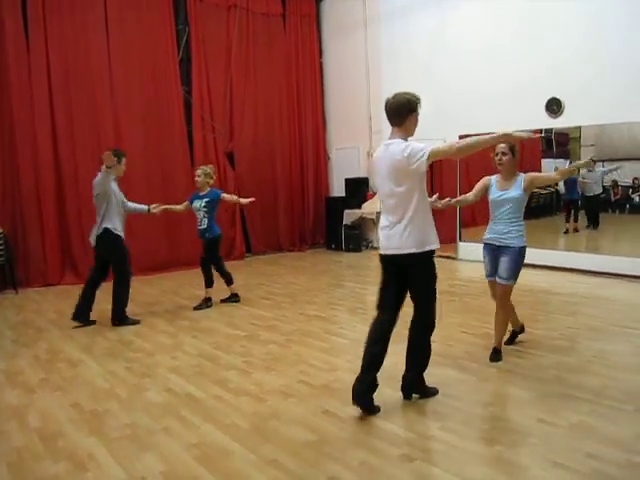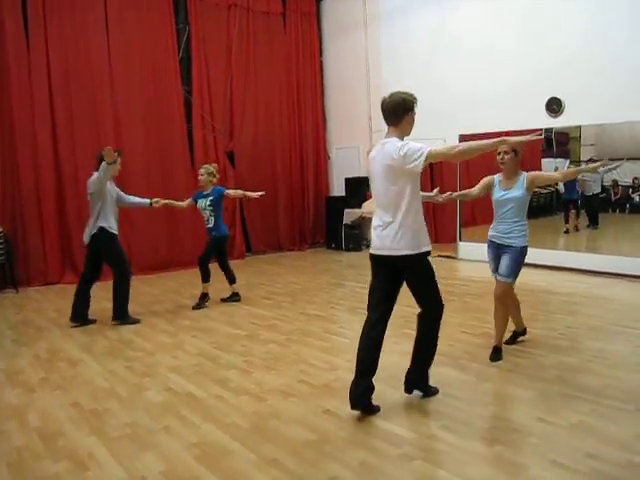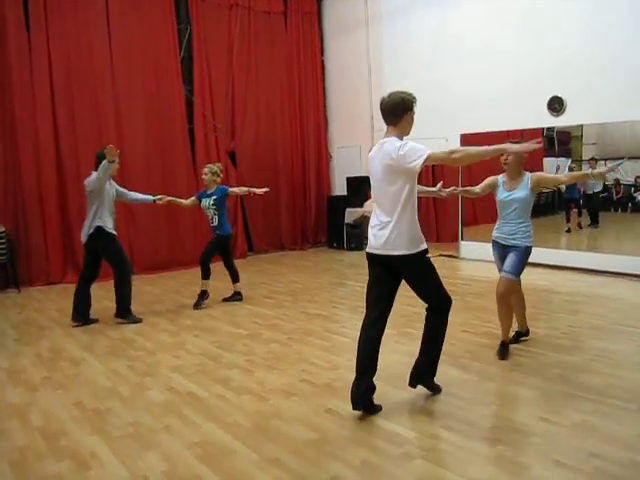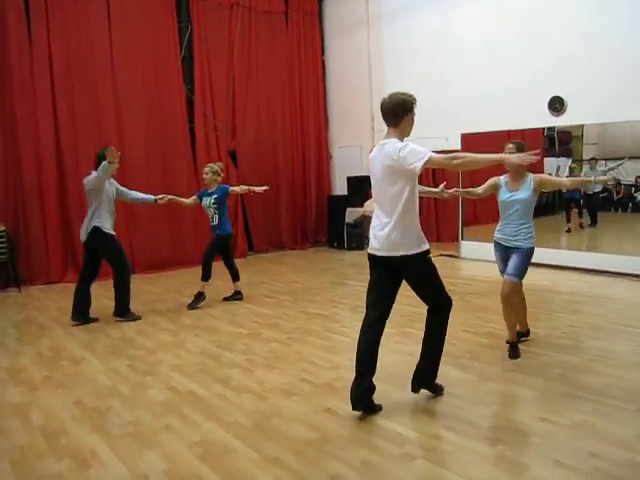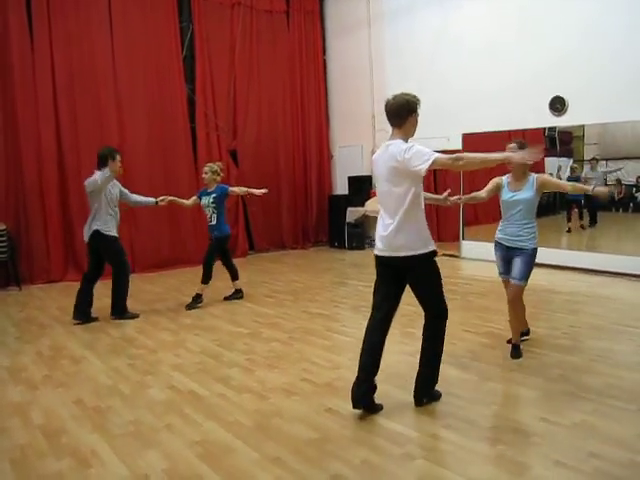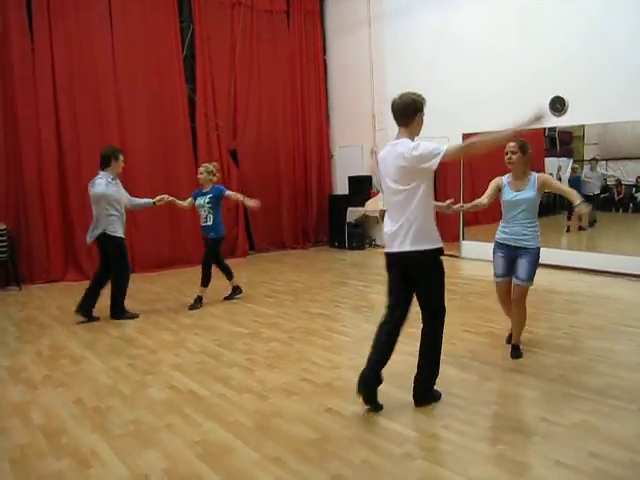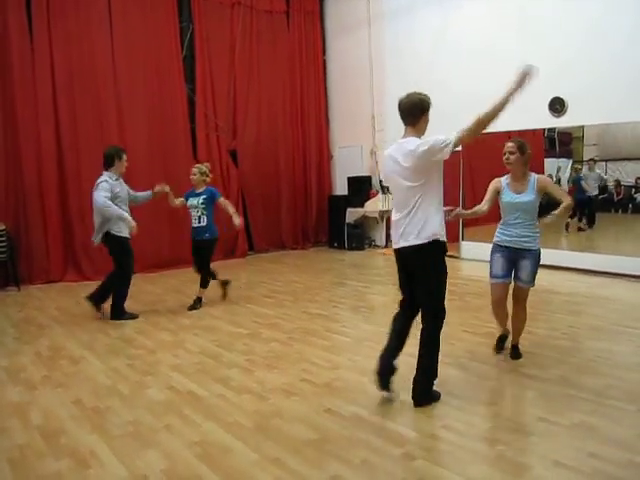
dt=0.1s
person 1, frame 1
left shoulder: (378, 155)
right shoulder: (408, 152)
right elbow: (457, 149)
left wrist: (426, 202)
right wrist: (504, 135)
left hip: (388, 248)
right hip: (415, 247)
left knee: (385, 315)
right knee: (423, 315)
left ankle: (364, 388)
right ankle: (413, 382)
person 1, frame 2
left shoulder: (376, 153)
right shoulder: (403, 150)
right elbow: (452, 152)
left wrist: (430, 197)
right wrist: (503, 141)
left hip: (380, 249)
right hip: (409, 248)
left knee: (376, 318)
right knee: (431, 309)
left ankle: (360, 392)
right ankle: (417, 377)
person 1, frame 3
left shoulder: (375, 153)
right shoulder: (402, 150)
right elbow: (452, 157)
left wrist: (432, 193)
right wrist: (504, 148)
left hip: (377, 248)
right hip: (406, 248)
left knee: (375, 317)
right knee: (440, 304)
left ankle: (362, 392)
right ankle: (423, 372)
person 1, frame 4
left shoulder: (376, 154)
right shoulder: (403, 151)
right elbow: (452, 162)
right wrist: (504, 158)
left hip: (379, 250)
right hip: (408, 249)
left knee: (374, 318)
right knee: (440, 306)
left ankle: (361, 392)
right ankle: (424, 377)
person 1, frame 5
left shoulder: (380, 155)
right shoulder: (407, 153)
right elbow: (456, 162)
right wrist: (508, 156)
left hip: (385, 250)
right hip: (414, 249)
left knee: (380, 319)
right knee: (436, 314)
left ankle: (363, 391)
right ankle: (424, 388)
person 1, frame 6
left shoulder: (384, 155)
right shoulder: (419, 152)
right elbow: (467, 147)
left wrist: (434, 206)
right wrist: (516, 130)
left hip: (393, 247)
right hip: (422, 246)
left knee: (394, 316)
right knee: (433, 316)
left ankle: (370, 380)
right ankle: (423, 389)
person 1, frame 7
left shoulder: (389, 155)
right shoulder: (428, 148)
right elbow: (475, 127)
right wrist: (513, 89)
left hip: (401, 242)
right hip: (427, 240)
left knee: (408, 306)
right knee: (432, 314)
left ankle: (386, 363)
right ankle: (423, 389)
person 2, frame 1
left shoulder: (526, 180)
right shoulder: (488, 181)
left elbow: (556, 176)
right elbow: (470, 197)
left wrist: (574, 167)
right wrist: (453, 201)
left hip: (513, 245)
right hip: (490, 242)
left knee: (502, 297)
right knee: (497, 296)
left ankle: (497, 345)
right ankle: (517, 326)
person 2, frame 2
left shoulder: (528, 179)
right shoulder: (490, 181)
left elbow: (558, 176)
right elbow: (473, 192)
left wrist: (584, 169)
right wrist: (456, 195)
left hip: (515, 244)
right hip: (494, 241)
left knee: (500, 295)
right knee: (506, 291)
left ankle: (497, 344)
right ankle: (520, 328)
person 2, frame 3
left shoulder: (533, 179)
right shoulder: (495, 181)
left elbow: (564, 179)
right elbow: (477, 190)
left wrist: (591, 173)
right wrist: (460, 190)
left hip: (520, 244)
right hip: (499, 241)
left knee: (502, 292)
right knee: (513, 289)
left ankle: (504, 340)
right ankle: (523, 329)
person 2, frame 4
left shoulder: (535, 180)
right shoulder: (497, 182)
left elbow: (565, 182)
right elbow: (480, 191)
left wrist: (593, 180)
right wrist: (461, 192)
left hip: (522, 245)
right hip: (501, 242)
left knee: (507, 293)
right knee: (514, 291)
left ankle: (513, 340)
right ankle: (523, 329)
person 2, frame 5
left shoulder: (538, 180)
right shoulder: (499, 182)
left elbow: (567, 186)
right elbow: (482, 195)
left wrist: (592, 189)
right wrist: (463, 198)
left hip: (525, 246)
right hip: (502, 243)
left knee: (514, 297)
right knee: (512, 293)
left ankle: (516, 340)
right ankle: (523, 328)
person 2, frame 6
left shoulder: (540, 180)
right shoulder: (500, 182)
left elbow: (569, 192)
right elbow: (484, 201)
left wrist: (580, 204)
right wrist: (466, 206)
left hip: (528, 246)
right hip: (503, 243)
left knee: (518, 297)
right knee: (503, 297)
left ankle: (516, 341)
right ankle: (516, 325)
person 2, frame 7
left shoulder: (539, 181)
right shoulder: (498, 183)
left elbow: (567, 200)
right elbow: (483, 208)
left wrist: (556, 214)
right wrist: (463, 212)
left hip: (528, 248)
right hip: (503, 246)
left knee: (520, 299)
right knee: (497, 299)
left ankle: (515, 342)
right ankle: (503, 331)
person 3, frame 1
left shoulder: (111, 183)
right shoulder: (103, 182)
left elbow: (124, 205)
right elbow: (103, 179)
left wrist: (147, 209)
right wrist: (108, 167)
left hip: (107, 235)
right hip: (110, 234)
left knee: (97, 275)
right knee: (123, 275)
left ankle: (81, 315)
right ankle: (119, 317)
person 3, frame 2
left shoulder: (109, 184)
right shoulder: (96, 183)
left elbow: (125, 199)
right elbow: (102, 175)
left wrist: (149, 203)
right wrist: (108, 162)
left hip: (95, 234)
right hip: (103, 233)
left knee: (89, 275)
right knee: (123, 271)
left ankle: (78, 316)
right ankle: (121, 315)
person 3, frame 3
left shoulder: (109, 183)
right shoulder: (93, 181)
left elbow: (128, 195)
right elbow: (100, 174)
left wrist: (152, 199)
right wrist: (108, 160)
left hip: (92, 234)
right hip: (101, 232)
left knee: (88, 274)
right knee: (123, 269)
left ankle: (80, 315)
right ankle: (124, 312)
person 3, frame 4
left shoulder: (110, 182)
right shoulder: (93, 181)
left elbow: (129, 194)
right elbow: (99, 176)
left wrist: (154, 198)
right wrist: (108, 160)
left hip: (94, 232)
right hip: (100, 232)
left knee: (88, 273)
right knee: (122, 268)
left ankle: (79, 314)
right ankle: (122, 310)
person 3, frame 5
left shoulder: (113, 184)
right shoulder: (93, 182)
left elbow: (130, 198)
right elbow: (98, 182)
left wrist: (155, 201)
right wrist: (111, 173)
left hip: (97, 234)
right hip: (102, 233)
left knee: (92, 273)
right knee: (122, 269)
left ankle: (81, 313)
right ankle: (119, 310)
person 3, frame 6
left shoulder: (115, 182)
right shoulder: (100, 181)
left elbow: (130, 202)
right elbow: (96, 193)
left wrist: (153, 202)
right wrist: (119, 198)
left hip: (113, 233)
right hip: (109, 234)
left knee: (105, 272)
right knee: (122, 270)
left ankle: (85, 309)
right ankle: (117, 310)
person 3, frame 7
left shoulder: (119, 182)
right shoulder: (104, 183)
left elbow: (133, 198)
right elbow: (101, 204)
left wrist: (152, 193)
right wrist: (126, 218)
left hip: (119, 233)
right hip: (114, 234)
left knee: (122, 269)
right knee: (125, 270)
left ankle: (97, 297)
right ankle: (117, 311)
person 4, frame 1
left shoulder: (213, 193)
right shoulder: (195, 195)
left elbow: (228, 197)
right elbow: (182, 207)
left wrist: (240, 200)
right wrist: (166, 207)
left hip: (212, 235)
right hip: (205, 235)
left knee: (205, 265)
right knee: (219, 266)
left ankle: (207, 299)
right ankle: (234, 294)
person 4, frame 2
left shoulder: (217, 191)
right shoulder: (199, 194)
left elbow: (234, 193)
right elbow: (183, 205)
left wrist: (247, 194)
right wrist: (168, 202)
left hip: (219, 234)
right hip: (214, 234)
left knee: (203, 261)
right knee: (223, 264)
left ankle: (204, 294)
right ankle: (235, 294)
person 4, frame 3
left shoulder: (221, 190)
right shoulder: (203, 193)
left elbow: (238, 190)
right elbow: (187, 203)
left wrist: (252, 190)
right wrist: (172, 199)
left hip: (223, 232)
right hip: (218, 233)
left knee: (204, 259)
right knee: (228, 262)
left ankle: (203, 293)
right ankle: (237, 293)
person 4, frame 4
left shoulder: (222, 189)
right shoulder: (204, 192)
left elbow: (238, 189)
right elbow: (188, 202)
left wrist: (252, 189)
right wrist: (173, 198)
left hip: (223, 232)
right hip: (218, 232)
left knee: (206, 259)
right knee: (228, 261)
left ankle: (200, 294)
right ankle: (237, 292)
person 4, frame 5
left shoulder: (221, 189)
right shoulder: (203, 192)
left elbow: (237, 190)
right elbow: (189, 203)
left wrist: (251, 191)
right wrist: (173, 199)
left hip: (220, 233)
right hip: (214, 233)
left knee: (207, 262)
right knee: (227, 261)
left ankle: (198, 296)
right ankle: (238, 291)
person 4, frame 6
left shoulder: (217, 190)
right shoulder: (198, 193)
left elbow: (233, 195)
right elbow: (185, 205)
left wrist: (247, 201)
right wrist: (173, 200)
left hip: (215, 234)
right hip: (206, 234)
left knee: (206, 264)
right knee: (219, 262)
left ankle: (200, 297)
right ankle: (236, 288)
person 4, frame 7
left shoulder: (211, 192)
right shoulder: (190, 193)
left elbow: (225, 203)
right elbow: (176, 204)
left wrist: (234, 216)
right wrist: (169, 193)
left hip: (209, 235)
right hip: (196, 235)
left knee: (204, 266)
right knee: (200, 266)
left ankle: (199, 298)
right ankle: (222, 282)
